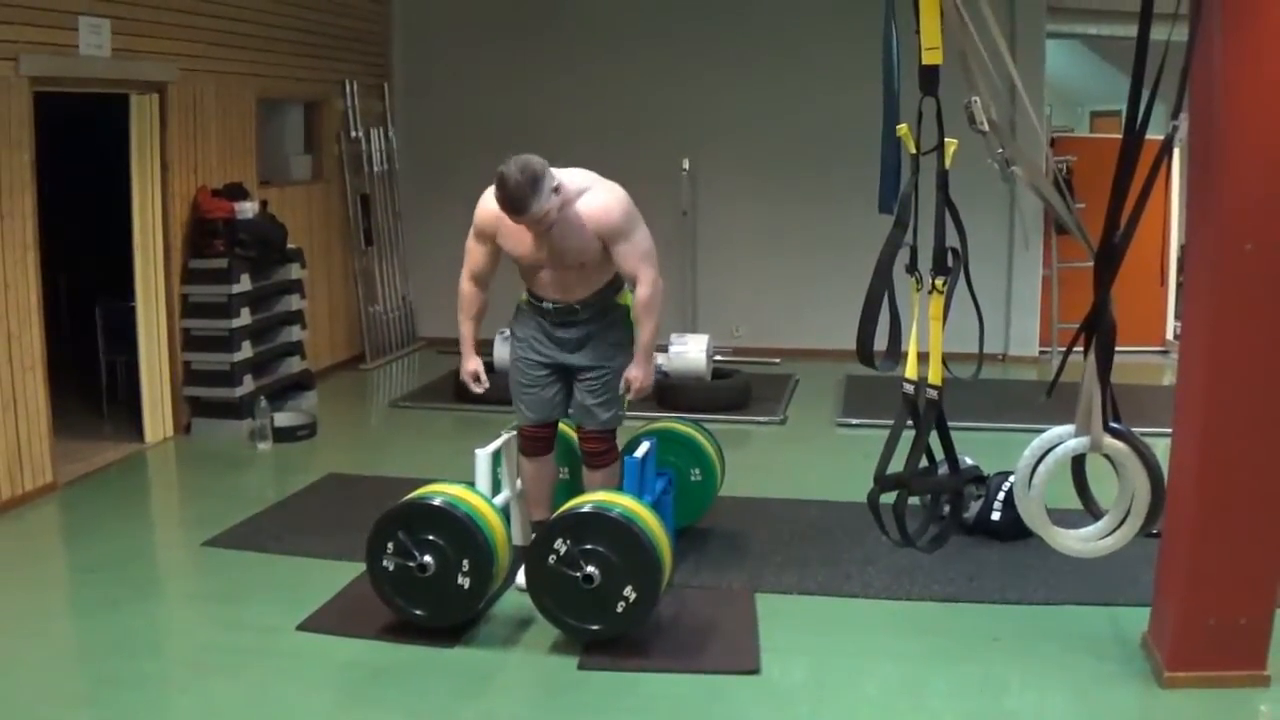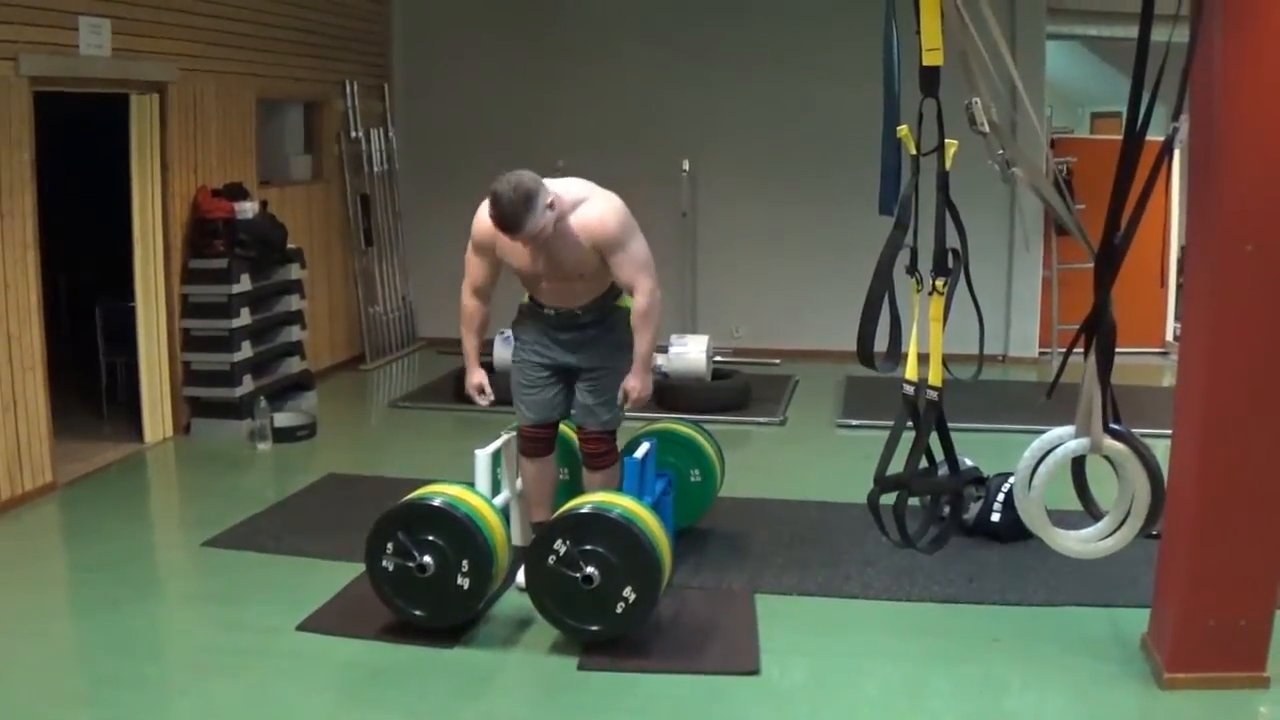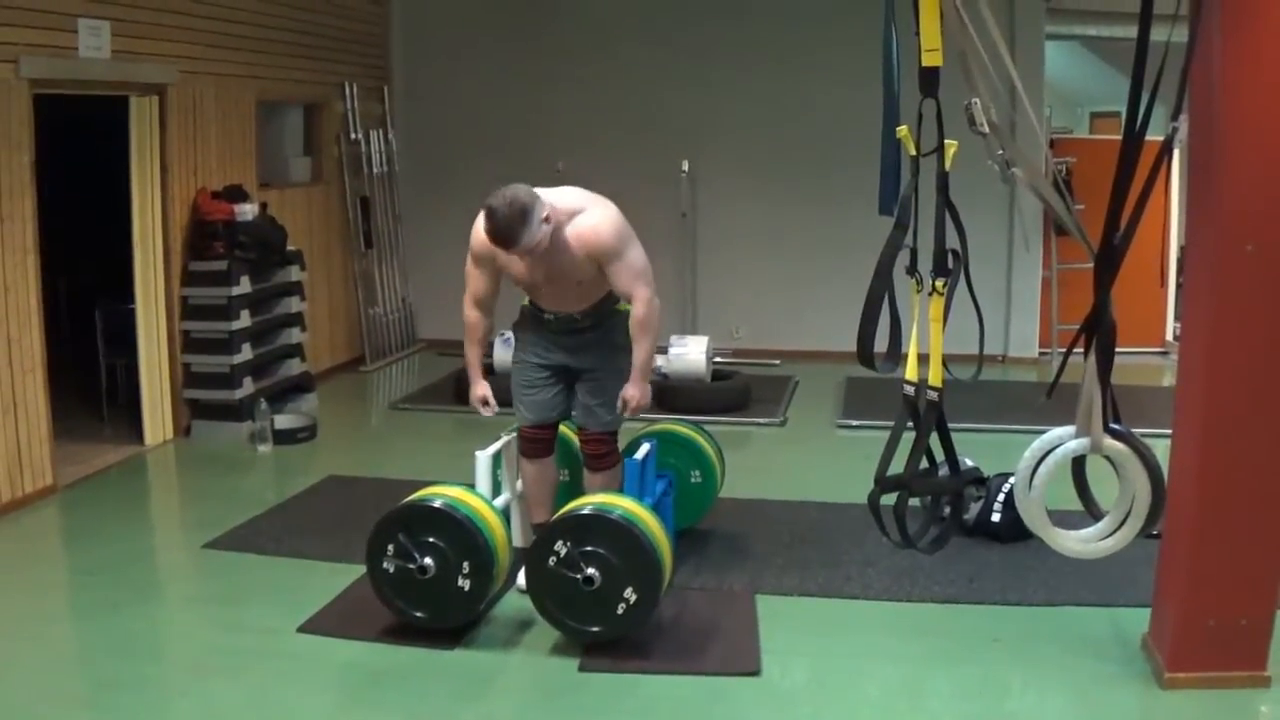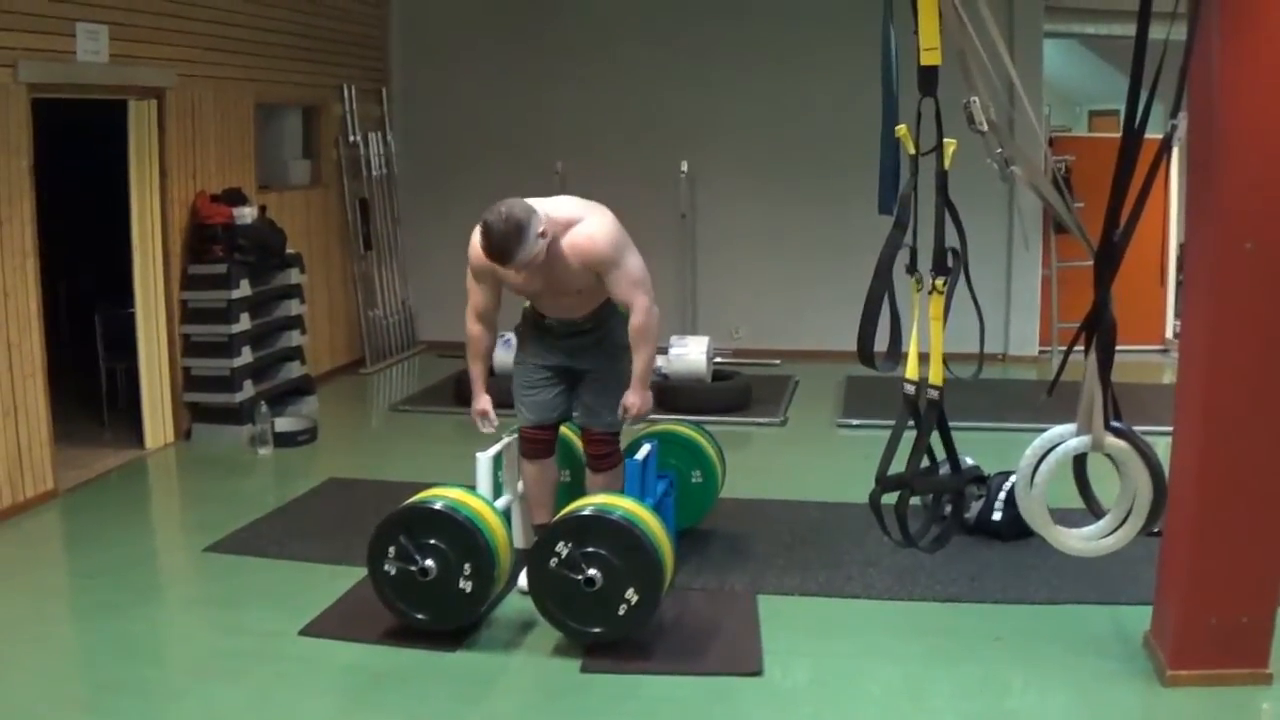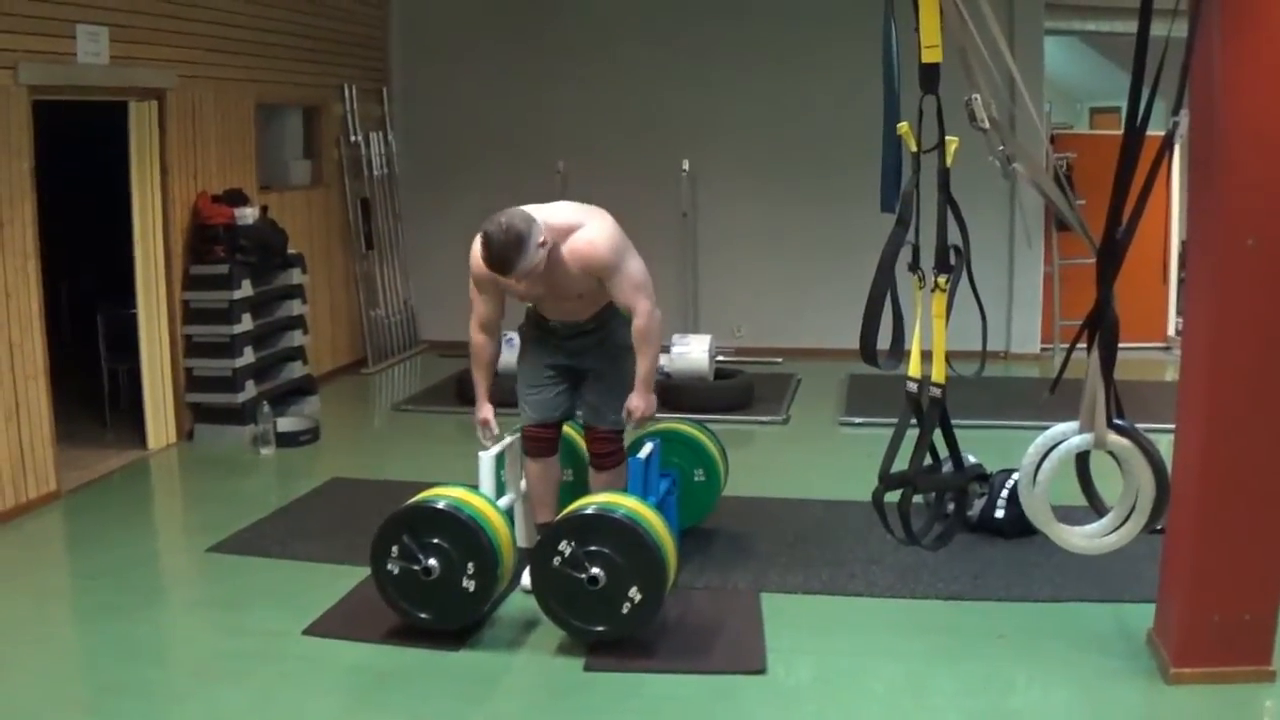
dt=0.1s
person 1, frame 1
left shoulder: (606, 204)
right shoulder: (490, 210)
left elbow: (647, 280)
right elbow: (473, 281)
left wrist: (643, 358)
right wrist: (468, 350)
left hip: (600, 323)
right hip: (535, 322)
left knee: (596, 437)
right knee: (533, 433)
person 1, frame 2
left shoulder: (602, 215)
right shoulder: (485, 224)
left elbow: (646, 290)
right elbow: (475, 295)
left wrist: (641, 368)
right wrist: (472, 363)
left hip: (603, 325)
right hip: (538, 326)
left knee: (597, 437)
right knee: (533, 432)
person 1, frame 3
left shoulder: (598, 225)
right shoulder: (485, 234)
left elbow: (644, 299)
right elbow: (478, 306)
left wrist: (639, 377)
right wrist: (476, 375)
left hip: (602, 328)
right hip: (538, 329)
left knee: (598, 438)
right knee: (533, 433)
person 1, frame 4
left shoulder: (595, 235)
right shoulder: (482, 249)
left elbow: (643, 307)
right elbow: (480, 320)
left wrist: (640, 385)
right wrist: (479, 389)
left hip: (604, 331)
right hip: (541, 333)
left knee: (600, 438)
right knee: (534, 435)
person 1, frame 5
left shoulder: (595, 240)
right shoulder: (484, 255)
left elbow: (645, 310)
right elbow: (484, 329)
left wrist: (644, 388)
right wrist: (482, 399)
left hip: (607, 331)
right hip: (544, 333)
left knee: (603, 438)
right knee: (537, 434)
